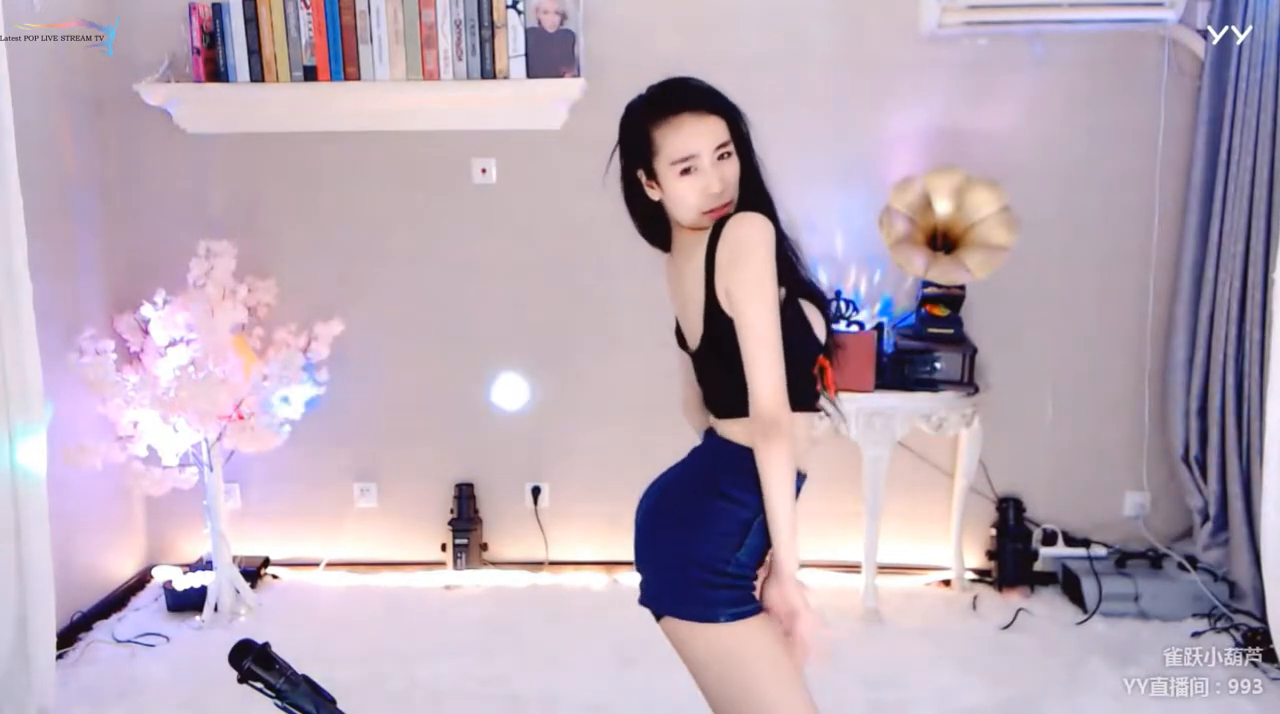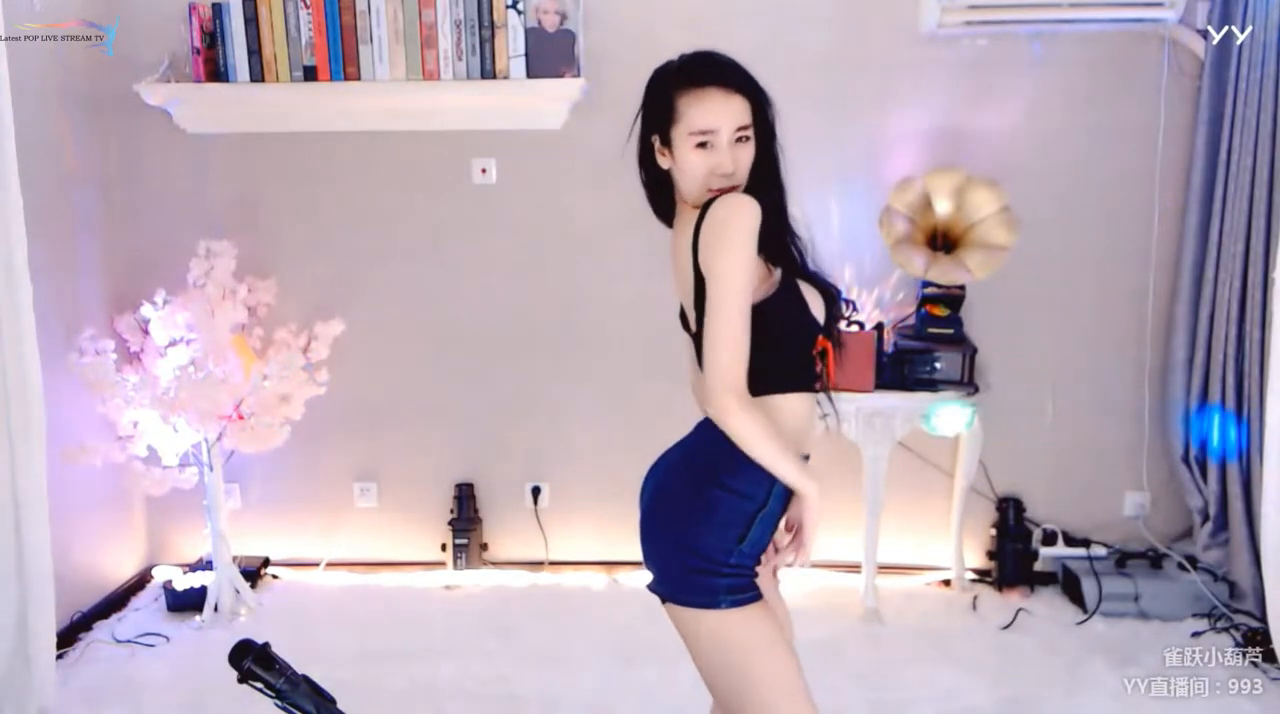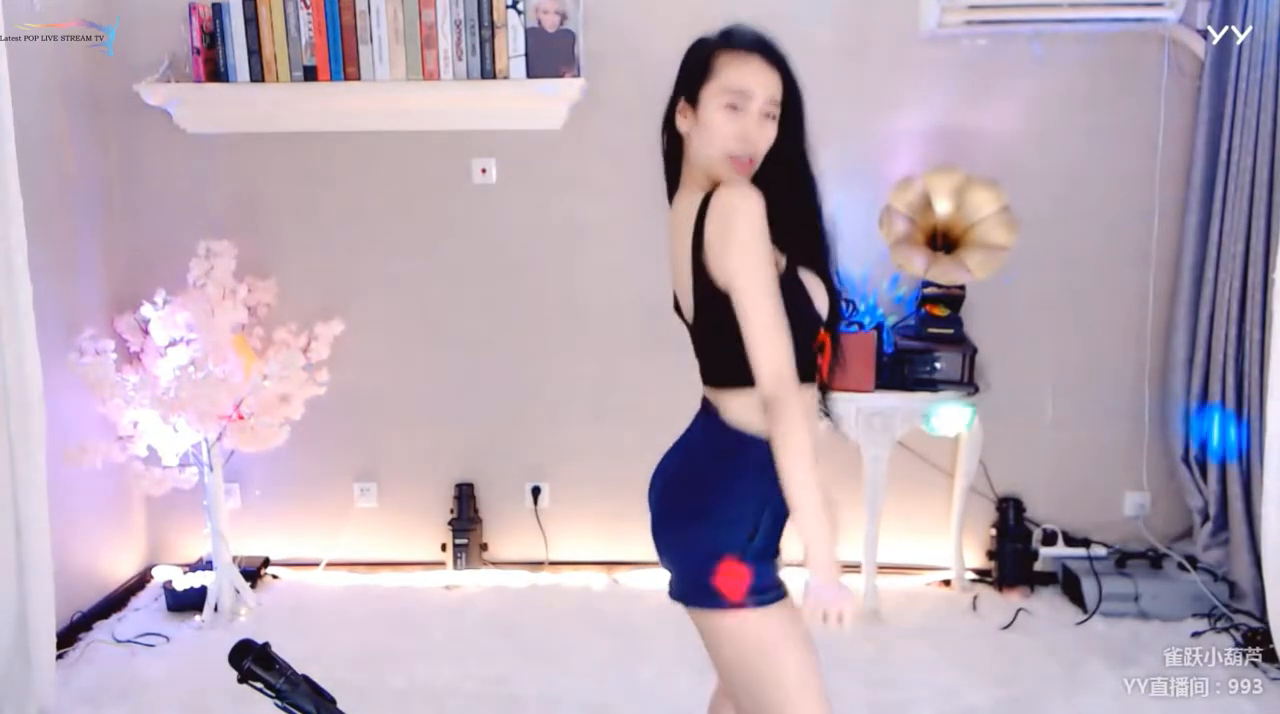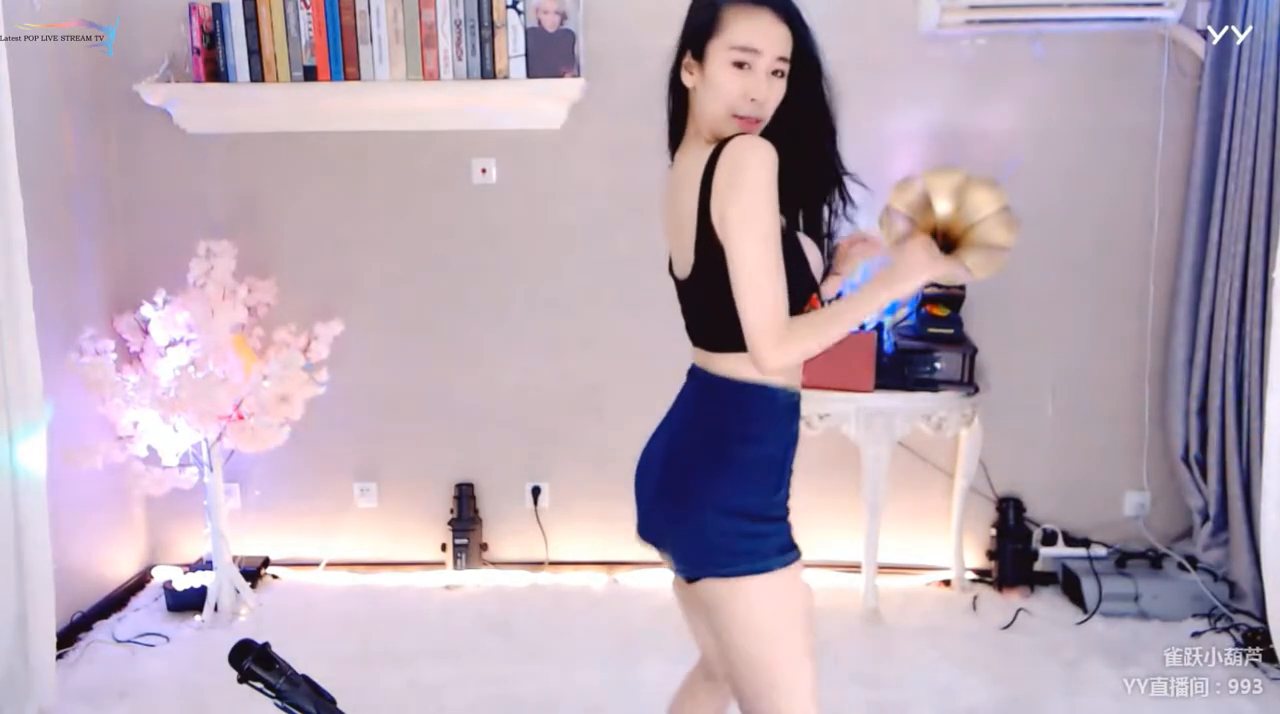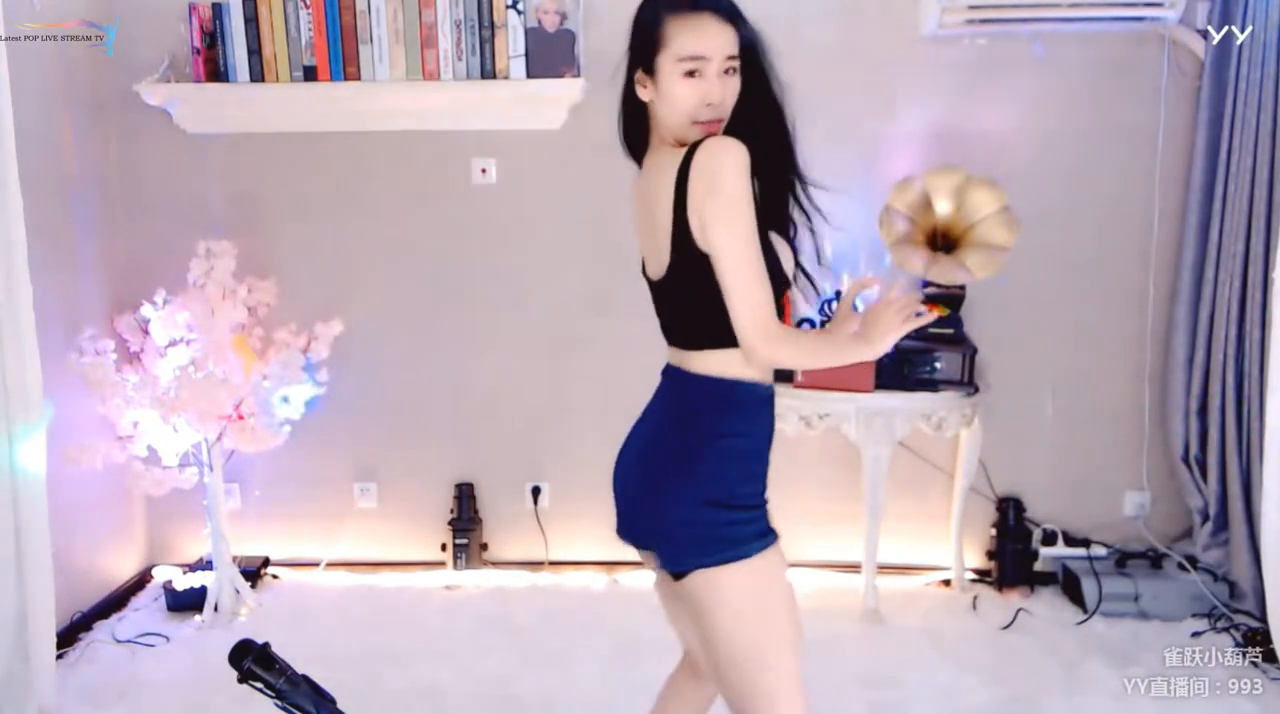
dt=0.5s
person 1, frame 1
left shoulder: (687, 259)
right shoulder: (747, 232)
right elbow: (771, 416)
right wrist: (786, 565)
left hip: (698, 511)
right hip: (708, 537)
person 1, frame 2
left shoulder: (695, 230)
right shoulder: (736, 214)
right elbow: (728, 396)
left wrist: (777, 496)
right wrist: (807, 487)
left hip: (712, 498)
right hip: (711, 519)
person 1, frame 3
left shoulder: (695, 208)
right shoulder: (737, 206)
right elbow: (778, 388)
left wrist: (806, 502)
right wrist: (819, 547)
left hip: (704, 483)
right hip: (724, 509)
person 1, frame 4
left shoulder: (687, 168)
right shoulder: (750, 158)
right elbow: (771, 346)
left wrist: (830, 274)
right wrist: (886, 285)
left hip: (685, 455)
right hip: (730, 472)
person 1, frame 5
left shoulder: (652, 174)
right shoulder: (721, 158)
right elbow: (761, 340)
left wrist: (828, 332)
right wrist: (862, 340)
left hip: (660, 452)
right hip: (706, 471)
